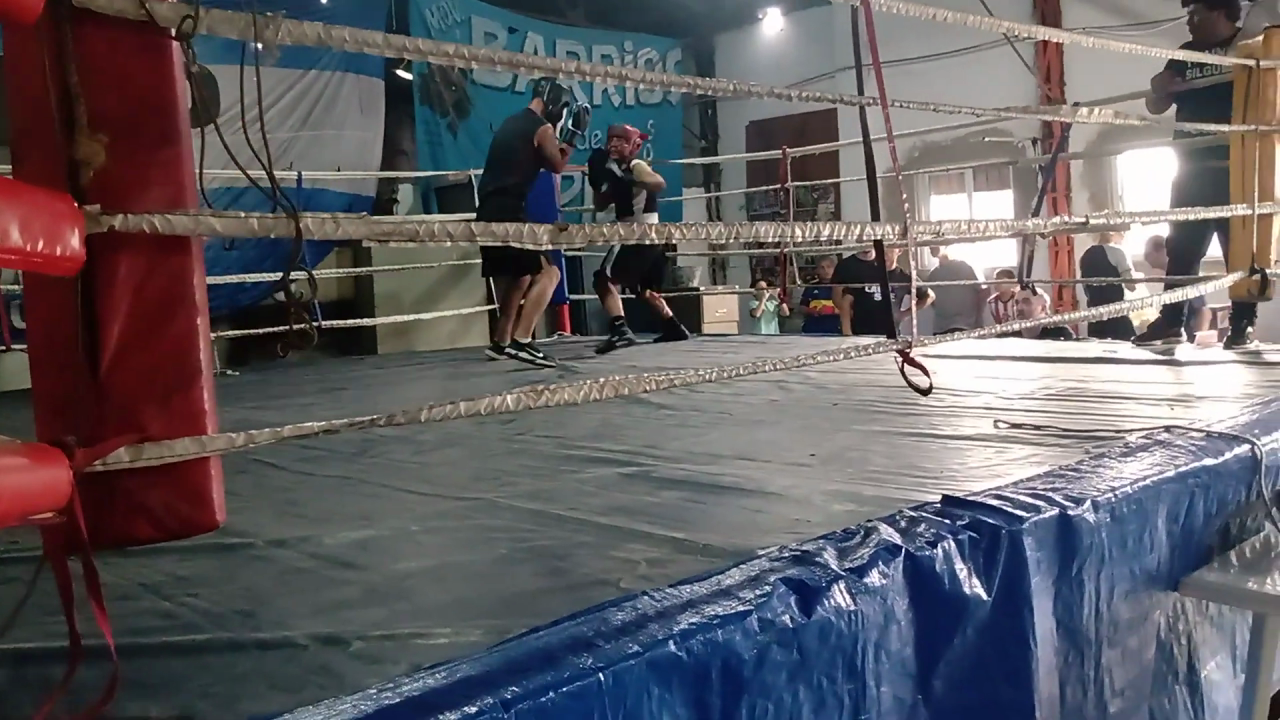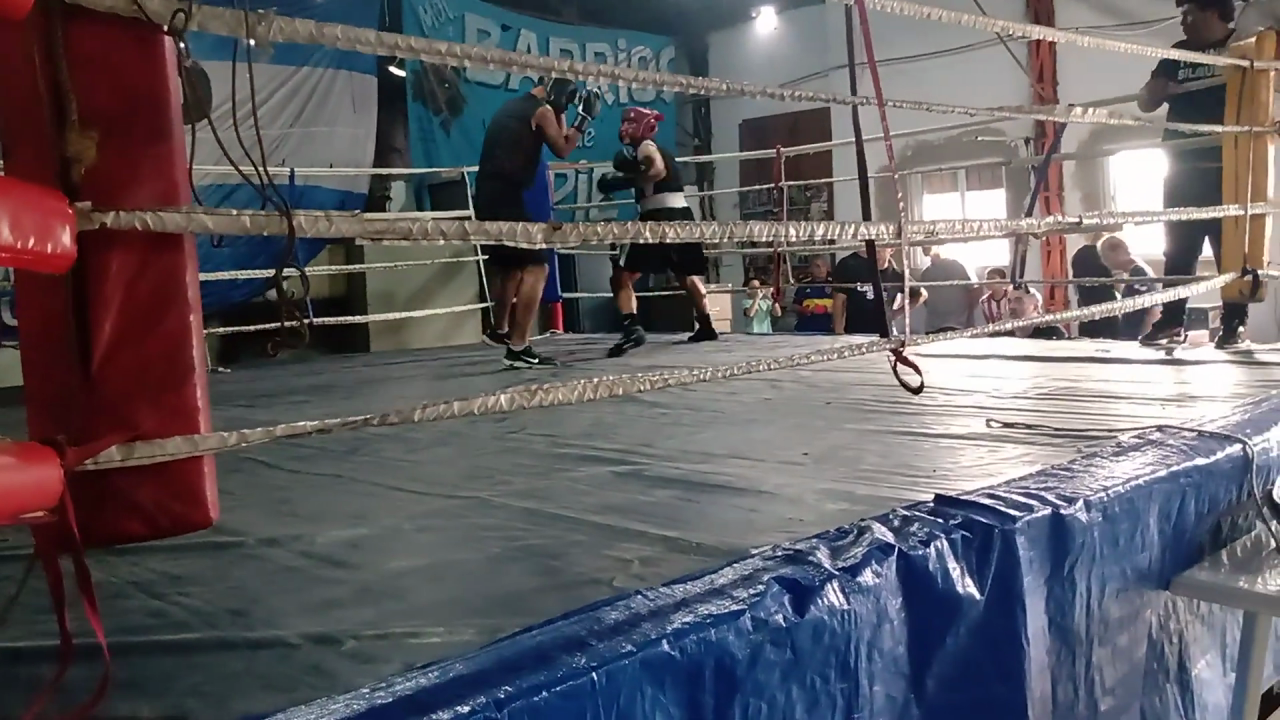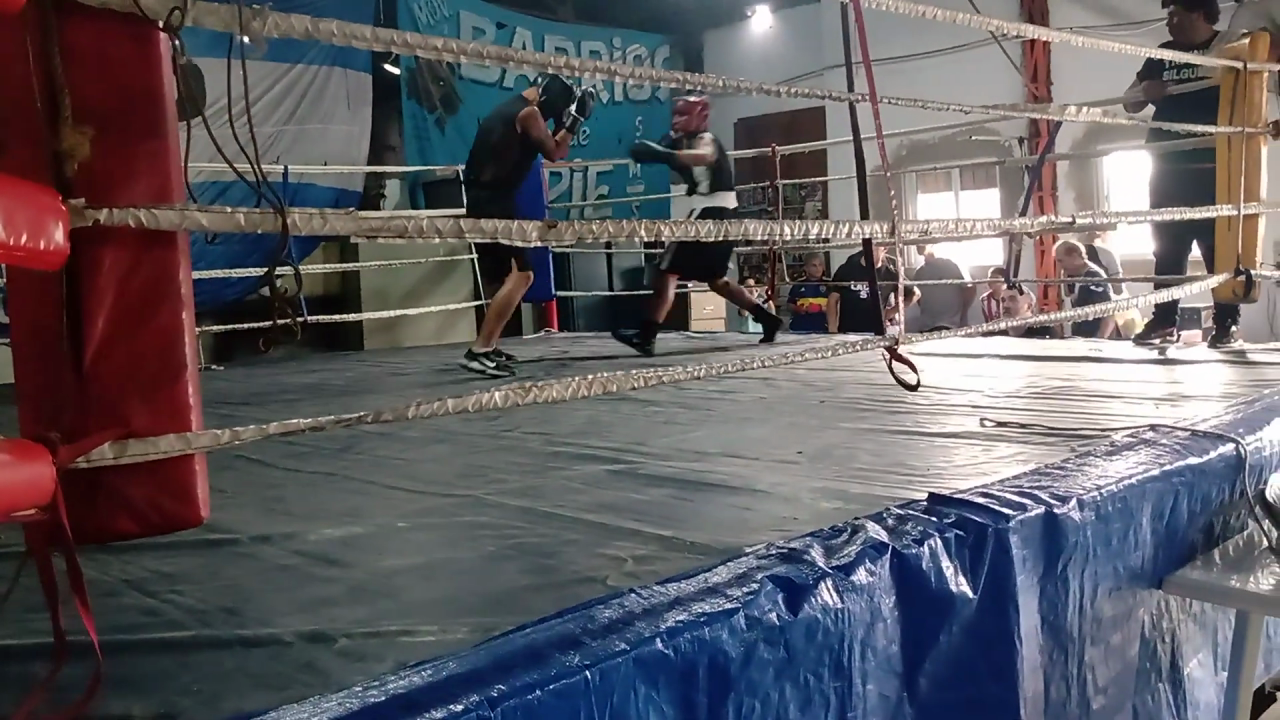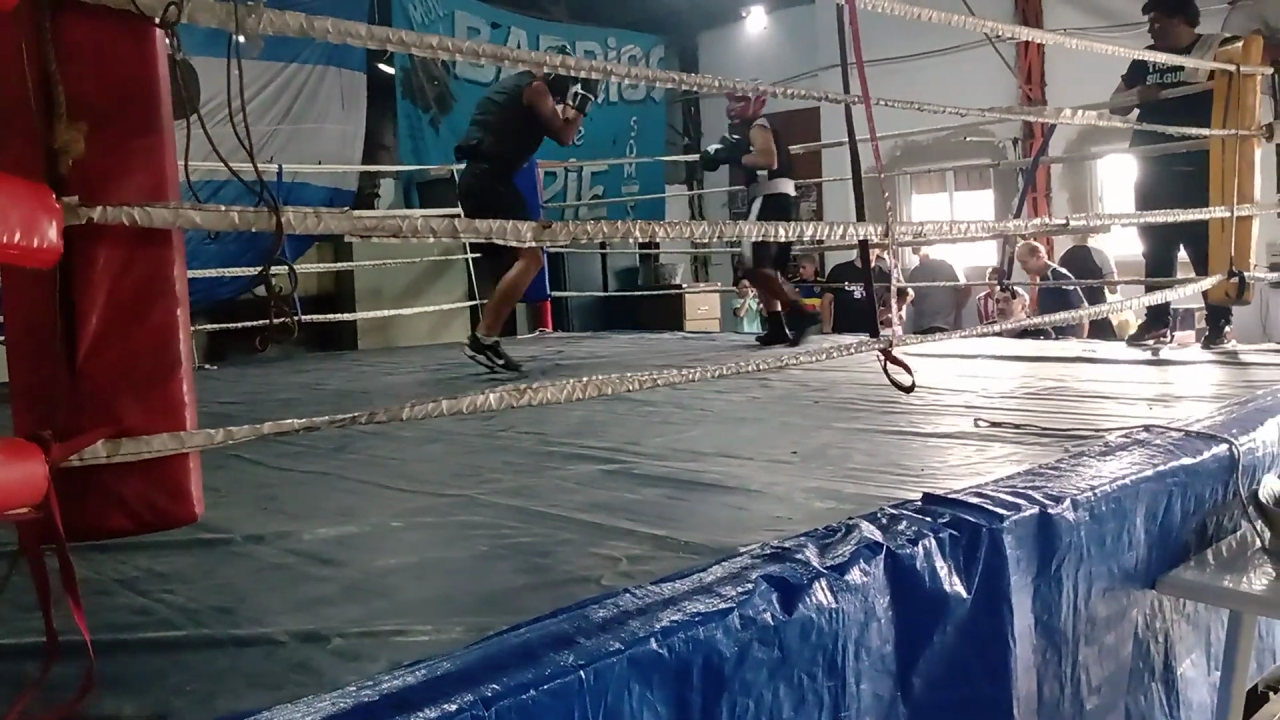
dt=0.3s
person 1, frame 1
right shoulder: (1185, 54)
right elbow: (1156, 107)
right wrist: (1159, 87)
right hip: (1193, 168)
right knee: (1180, 247)
left ankle: (1243, 324)
right ankle: (1171, 321)
person 1, frame 2
right shoulder: (1178, 53)
right elbow: (1146, 105)
right wrist: (1152, 90)
right hip: (1183, 168)
right knee: (1178, 247)
left ankle: (1234, 324)
right ankle: (1171, 321)
person 1, frame 3
right shoulder: (1162, 55)
right elbow: (1129, 104)
right wrist: (1145, 90)
left hip: (1213, 168)
right hip: (1168, 168)
left knee: (1218, 245)
right knee: (1168, 247)
left ankle: (1227, 323)
right ankle: (1164, 320)
person 1, frame 4
left shoulder: (1219, 49)
right shoulder: (1146, 59)
right elbow: (1115, 106)
right wrist: (1136, 95)
left hip: (1198, 170)
right hip: (1153, 170)
left knee: (1205, 246)
right knee: (1156, 249)
left ankle: (1220, 323)
right ankle: (1157, 321)
person 2, frame 1
left shoulder: (512, 123)
right shoulder: (542, 128)
right elbow: (557, 166)
left wrist: (560, 128)
right wrist: (574, 133)
left hip: (490, 211)
right hip: (507, 211)
left knee: (519, 276)
right knee: (547, 273)
left ankle: (500, 343)
right ankle: (521, 342)
person 2, frame 2
left shoulder: (513, 106)
right shoulder: (541, 110)
left elbow: (546, 141)
right elbow: (563, 149)
left wrist: (564, 116)
right wrist: (584, 118)
left hip: (488, 193)
right hip: (503, 195)
left knee: (512, 265)
right knee: (536, 268)
left ankle: (500, 330)
right ankle: (518, 348)
person 2, frame 3
left shoulder: (509, 108)
right shoulder: (528, 112)
left elbow: (545, 147)
right elbow: (554, 153)
left wrist: (564, 121)
right wrist: (575, 119)
left hip: (484, 201)
right hip: (493, 203)
left knee: (511, 275)
right knee: (520, 276)
left ankle: (487, 346)
right ankle: (479, 350)
person 2, frame 4
left shoulder: (514, 84)
right shoulder: (535, 87)
left elbow: (548, 126)
right elbow: (563, 136)
left wrist: (568, 102)
right wrist: (585, 97)
left hip: (480, 178)
right hip: (491, 179)
left knee: (510, 260)
right knee: (530, 257)
left ankle: (485, 338)
right ankle: (484, 338)
person 3, frame 1
left shoulder: (636, 166)
right shoulder: (610, 172)
left elbow: (659, 183)
right elbow: (600, 205)
left wrist: (627, 180)
right wrist: (596, 182)
left knee: (604, 280)
right knee: (642, 288)
left ankle: (620, 330)
right ankle: (674, 327)
person 3, frame 2
left shoulder: (646, 146)
right shoulder: (657, 150)
left elbow: (658, 171)
left wrist: (622, 182)
right wrist: (629, 168)
left hip: (658, 217)
right hip: (682, 214)
left knee: (622, 274)
right knee: (688, 275)
left ankle: (632, 328)
right ankle: (705, 326)
person 3, frame 3
left shoulder: (703, 139)
right shoulder: (687, 142)
left elbow: (705, 157)
left wrist: (665, 155)
right wrist: (667, 152)
left hip: (709, 214)
right hip: (723, 215)
left knee: (667, 272)
right knee: (715, 278)
left ankle: (646, 335)
right ankle: (766, 317)
person 3, frame 4
left shoulder: (758, 127)
right shoulder: (752, 130)
left elbow: (770, 160)
left wrist: (734, 157)
right wrist: (733, 152)
left hip: (772, 201)
right hip: (780, 203)
left knee: (755, 266)
right knee: (764, 269)
left ankle: (801, 315)
right ankle: (777, 328)
